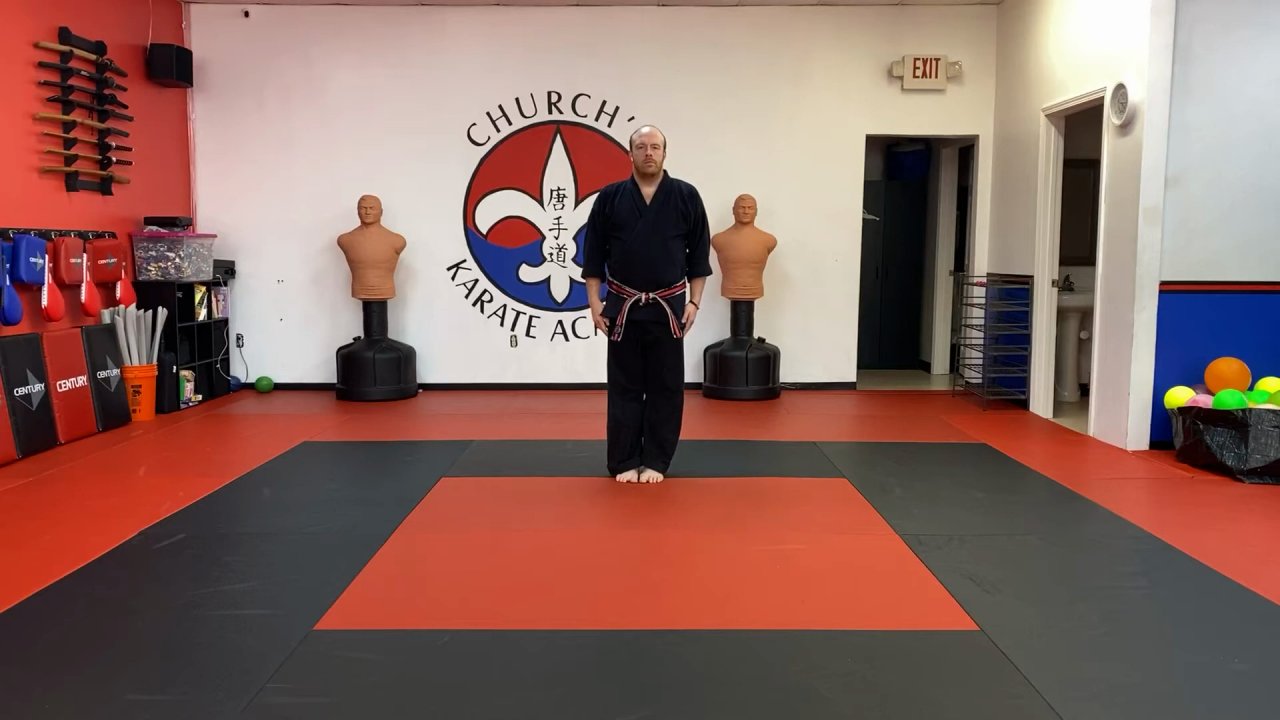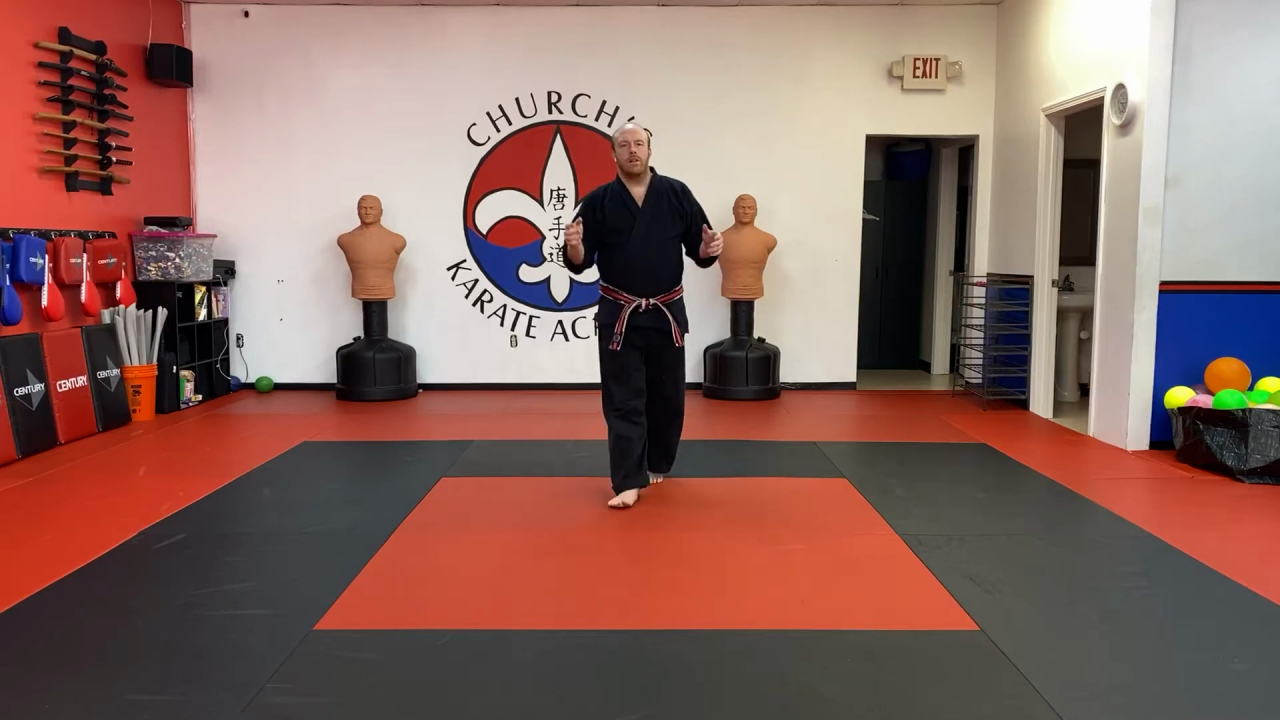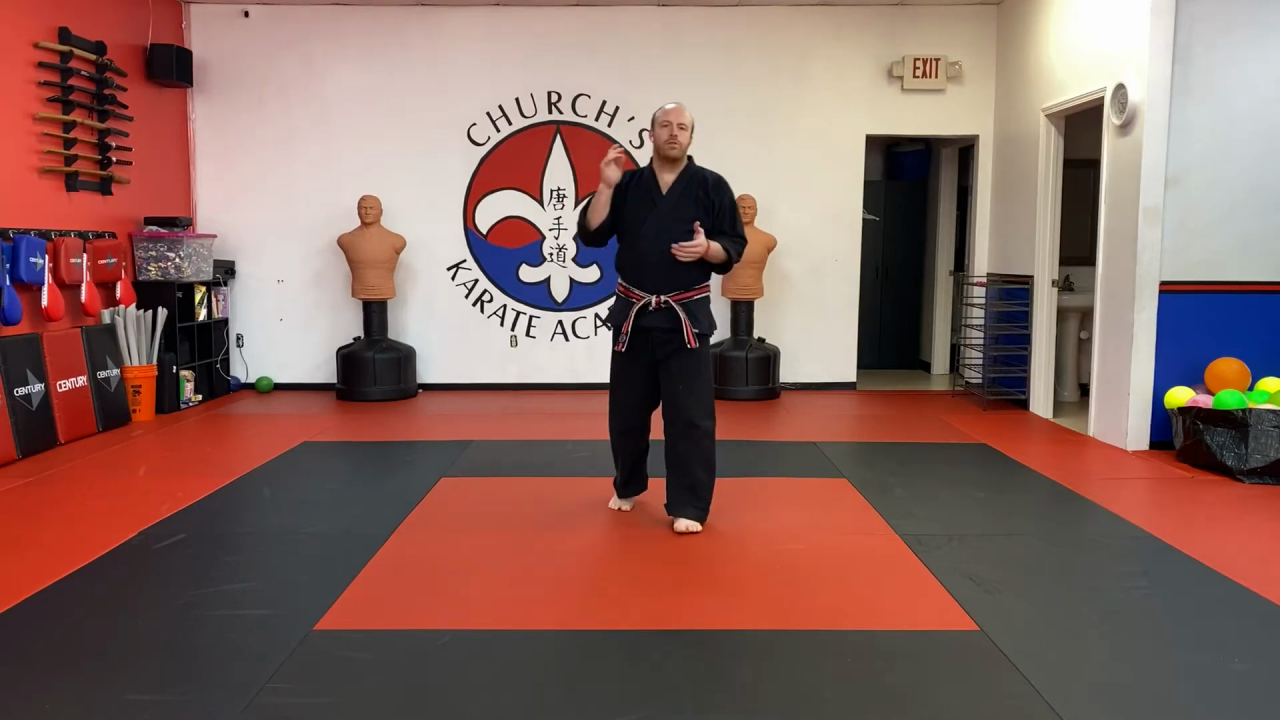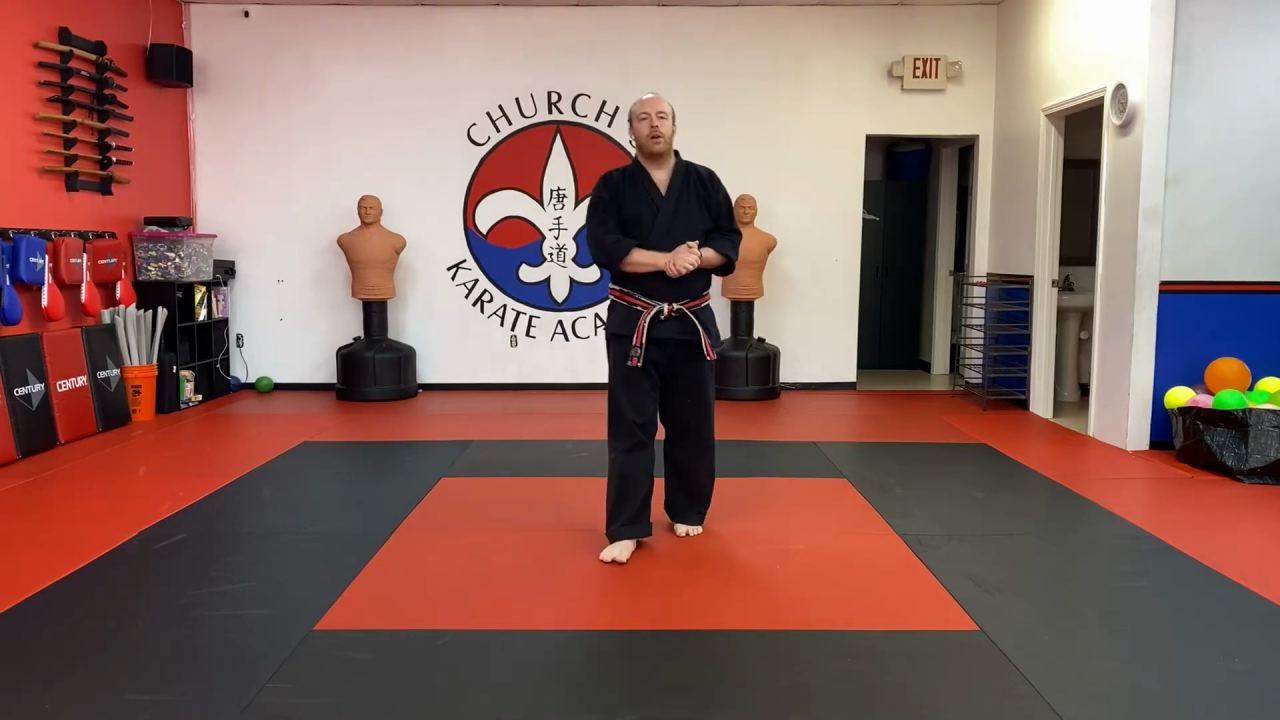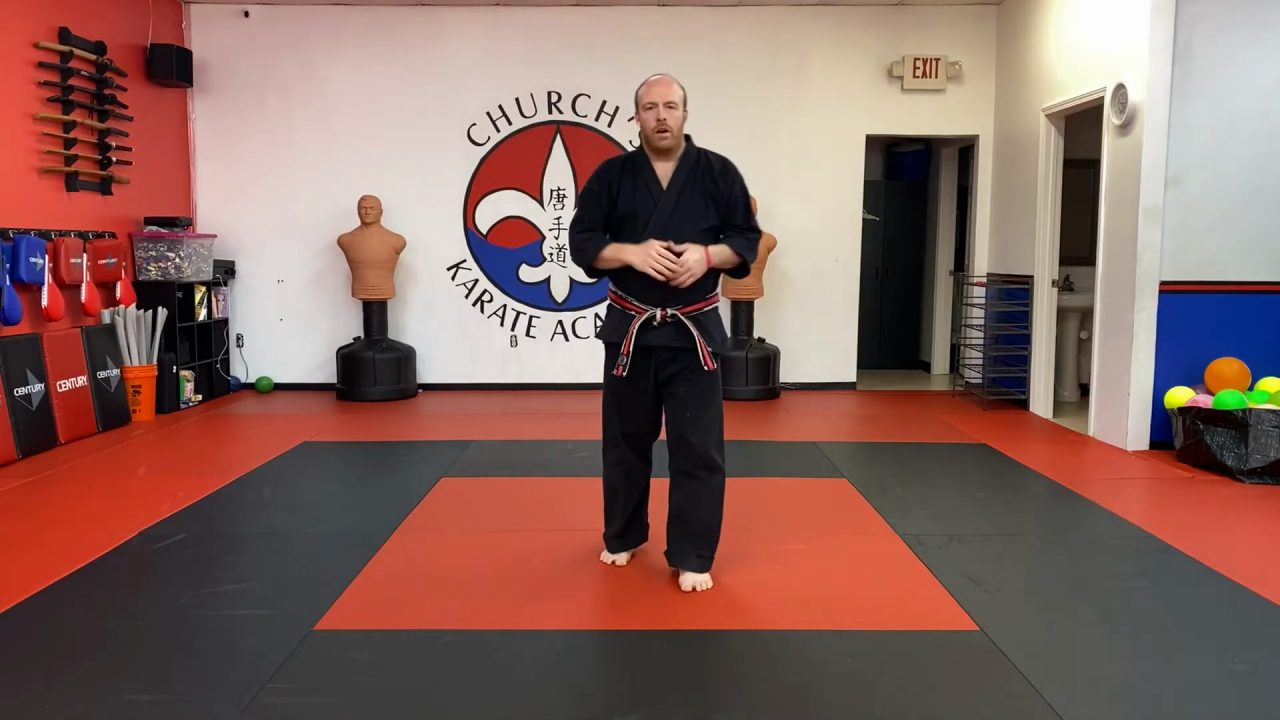
dt=1s
person 1, frame 1
left shoulder: (686, 196)
right shoulder: (610, 198)
left elbow: (698, 254)
right elbow: (593, 254)
left wrist: (693, 302)
right wrist: (595, 302)
left hip: (668, 307)
right hip: (622, 307)
left knee: (666, 388)
right knee: (624, 387)
left ankle: (655, 461)
right ankle: (624, 462)
person 1, frame 2
left shoulder: (676, 194)
right shoulder: (599, 201)
left elbow: (697, 249)
right elbow: (580, 262)
left wrist: (709, 248)
right wrist: (573, 246)
left hip: (666, 312)
right hip: (618, 314)
left knee: (667, 397)
right knee: (624, 400)
left ankle: (657, 464)
right ankle: (628, 481)
person 1, frame 3
left shoulder: (711, 186)
right shoulder: (627, 183)
left elbow: (734, 245)
right elbow: (591, 234)
left wrist: (707, 247)
right wrist: (606, 187)
left hip: (686, 315)
right hip: (633, 312)
left knee: (690, 413)
right knee: (628, 408)
left ankle: (688, 506)
right ankle: (629, 485)
person 1, frame 4
left shoulder: (704, 182)
right shoulder: (613, 185)
left elbow: (729, 242)
right elbow: (605, 247)
left wrist: (696, 257)
right wrist: (666, 259)
left hip: (691, 321)
right hip: (633, 323)
left knee: (692, 425)
right knee: (631, 428)
left ankle: (687, 511)
right ankle: (626, 529)
person 1, frame 5
left shoulder: (718, 172)
right shoulder: (613, 173)
left elbow: (746, 239)
right elbow: (582, 240)
left wrist: (707, 255)
right wrist: (629, 252)
left hip: (693, 329)
right hip: (630, 327)
left knee: (697, 446)
right knee: (625, 439)
left ankle: (692, 556)
right ankle: (623, 535)
